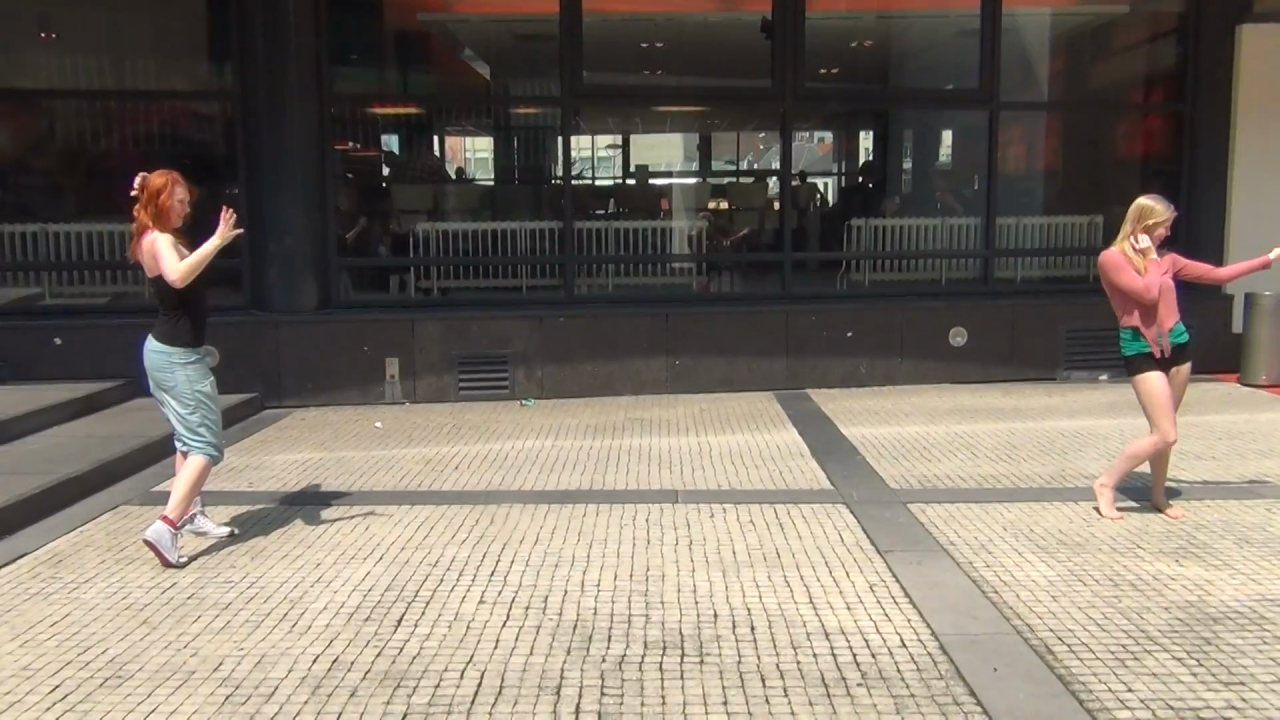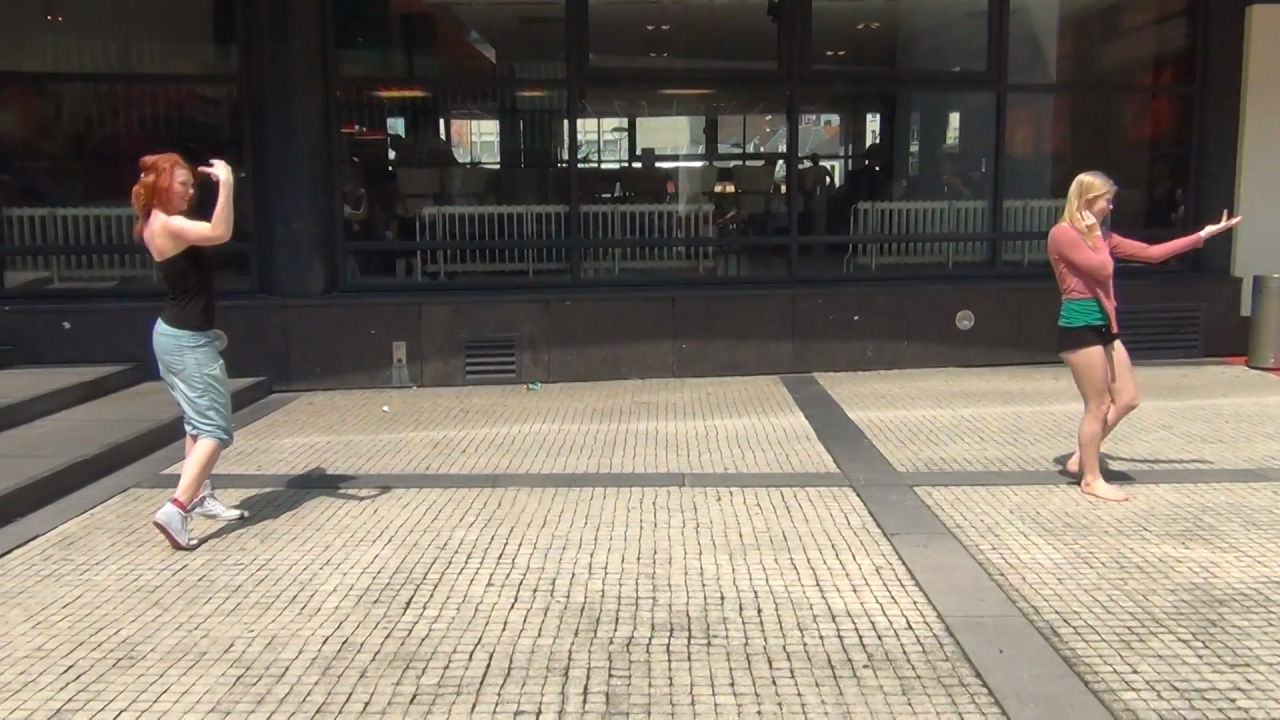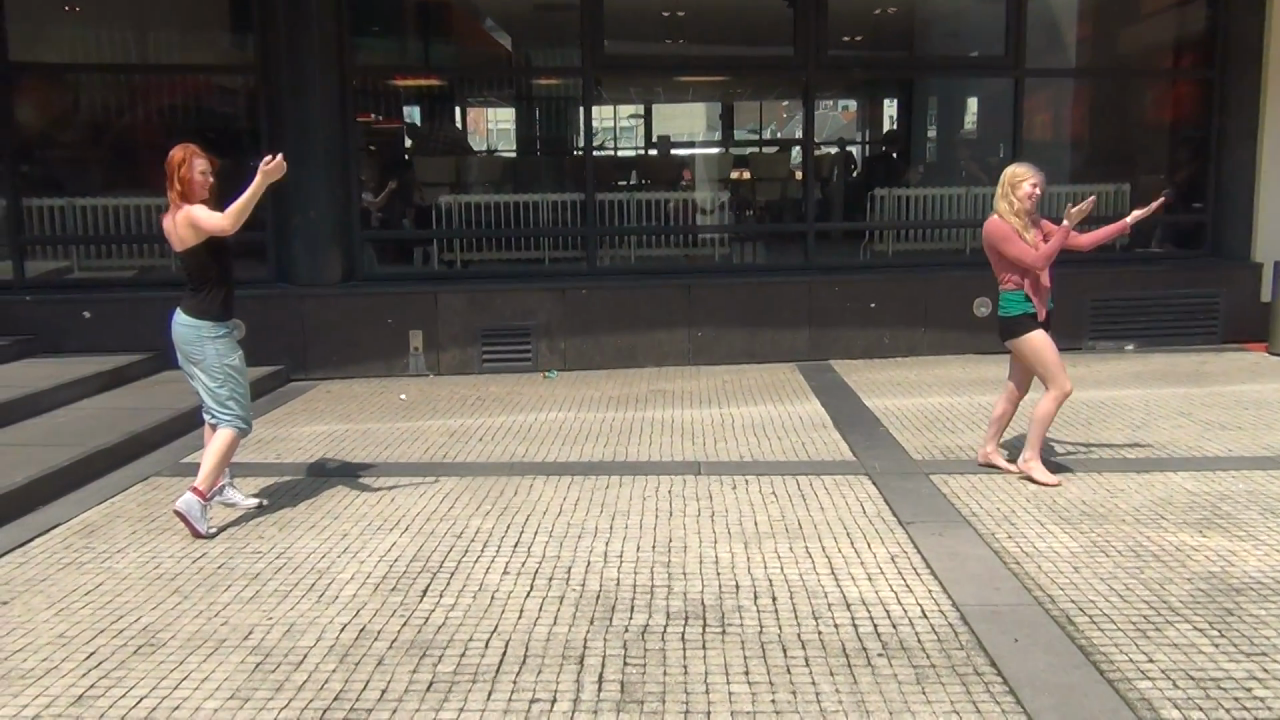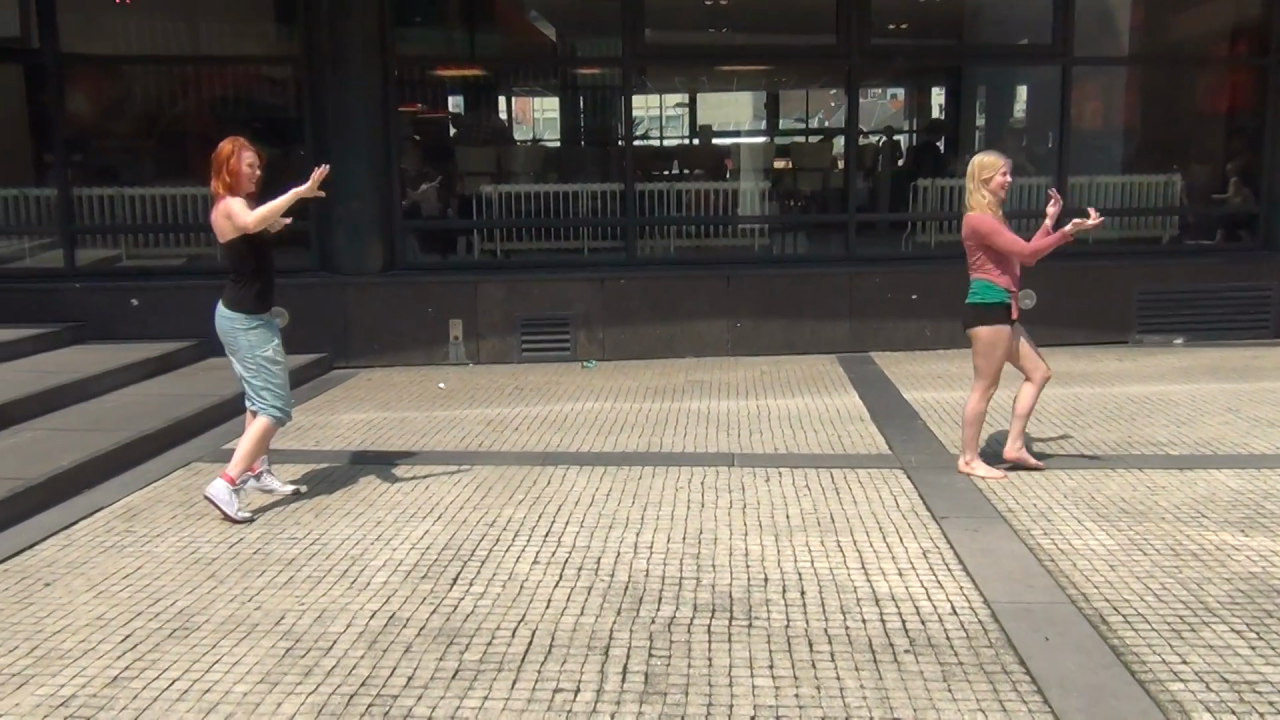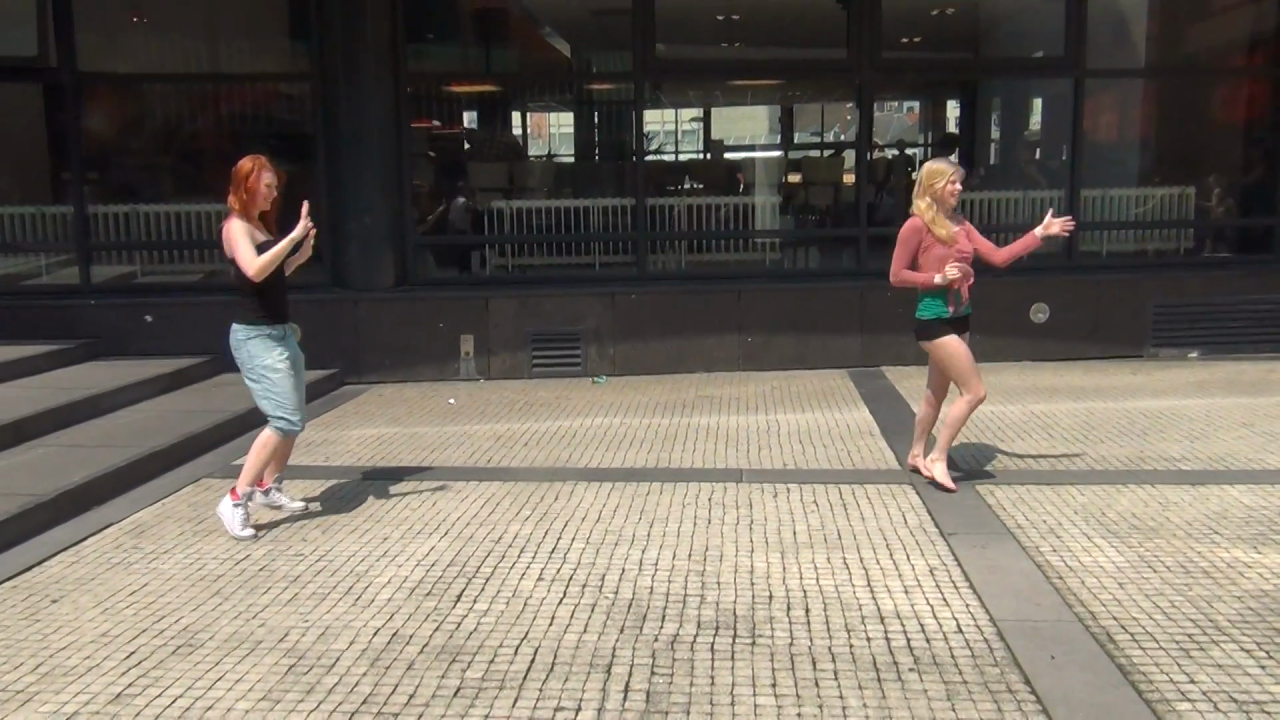
dt=0.5s
person 1, frame 1
left shoulder: (156, 239)
right shoulder: (159, 241)
right elbow: (179, 276)
left wrist: (143, 194)
right wrist: (217, 242)
left hip: (166, 351)
right hip: (178, 356)
left knee: (189, 439)
right knee: (205, 445)
left ankle: (190, 512)
right ankle: (165, 527)
person 1, frame 2
left shoulder: (158, 222)
right shoulder: (168, 225)
right elbow: (219, 232)
right wrist: (226, 183)
left hip: (175, 334)
right hip: (188, 339)
left knee: (198, 421)
right knee: (215, 428)
left ankle: (199, 496)
right ankle: (175, 510)
person 1, frame 3
left shoulder: (175, 217)
right shoulder: (192, 213)
left elbow: (219, 226)
right elbow: (225, 224)
right wrist: (261, 180)
left hip: (191, 323)
right hip: (207, 330)
left knee: (217, 410)
right knee: (234, 418)
left ankle: (219, 484)
right ankle: (196, 498)
person 1, frame 4
left shoulder: (231, 208)
right shoulder: (231, 207)
left elbow: (254, 227)
right elbow: (252, 221)
left wrist: (272, 225)
right wrist: (299, 192)
left hip: (241, 315)
right hip: (247, 320)
left knee: (260, 399)
right knee: (274, 406)
left ankle: (258, 471)
right ankle: (226, 484)
person 1, frame 5
left shoulder: (262, 225)
right shoulder: (236, 226)
right elbow: (253, 271)
left wrist: (296, 259)
right wrist: (294, 237)
left hip: (282, 333)
right hip: (255, 338)
left knee: (292, 418)
right knee: (284, 419)
left ankle: (268, 487)
right ankle: (236, 499)
person 2, frame 1
left shoulder: (1166, 259)
right shoulder: (1111, 259)
left elbow: (1218, 274)
right elbow: (1148, 293)
right wrist: (1151, 258)
left hip: (1175, 345)
right hip: (1141, 351)
left knee: (1166, 429)
right knee: (1165, 435)
left ankle: (1159, 495)
right ankle: (1104, 486)
person 2, frame 2
left shoulder: (1102, 236)
right shoulder: (1063, 233)
left elbow: (1152, 253)
right elbow: (1103, 269)
left wrist: (1204, 234)
right wrist: (1095, 233)
left hip: (1103, 325)
right hip: (1080, 326)
left knee: (1127, 399)
right knee: (1098, 406)
left ankle: (1082, 457)
right ankle: (1091, 479)
person 2, frame 3
left shoulder: (1033, 224)
right shoulder: (996, 226)
left elbow: (1082, 244)
right elbow: (1037, 260)
left wrist: (1131, 219)
right wrist: (1066, 226)
left hip: (1038, 312)
right hip: (1018, 315)
left knee: (1015, 390)
right knee: (1061, 387)
left ankle: (990, 449)
right ankle: (1030, 457)
person 2, frame 4
left shoulder: (992, 216)
right shoulder: (978, 220)
left elbow: (1024, 254)
right elbow: (1027, 253)
left wrist: (1050, 221)
right wrist: (1069, 230)
left hip: (1001, 308)
right hip: (987, 307)
left knee: (1039, 373)
right knee: (985, 387)
left ankle: (1015, 446)
right ankle: (969, 458)
person 2, frame 5
left shoulder: (962, 225)
right shoulder: (916, 226)
left elbow: (999, 258)
right elbow: (897, 276)
left wrist: (1039, 234)
right wrist: (937, 279)
left hip: (959, 316)
right hip: (934, 318)
left knee: (936, 392)
right knee: (975, 392)
left ankle: (918, 455)
right ankle: (936, 458)
